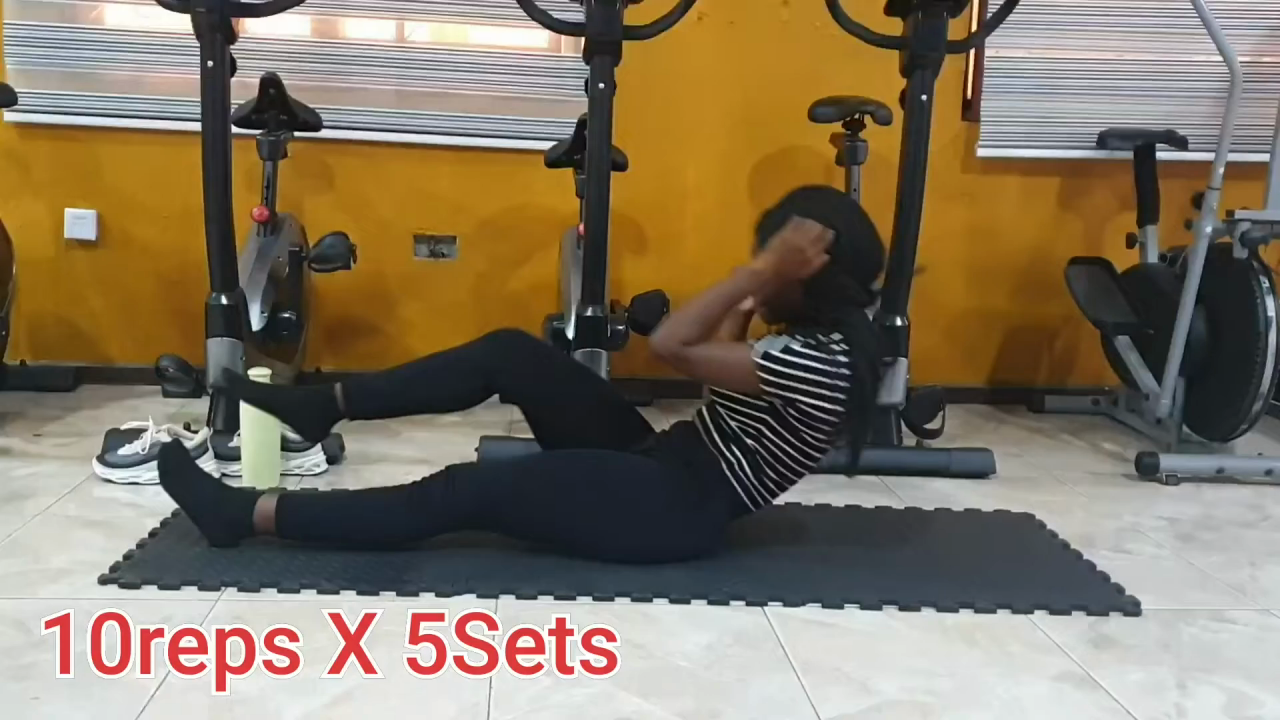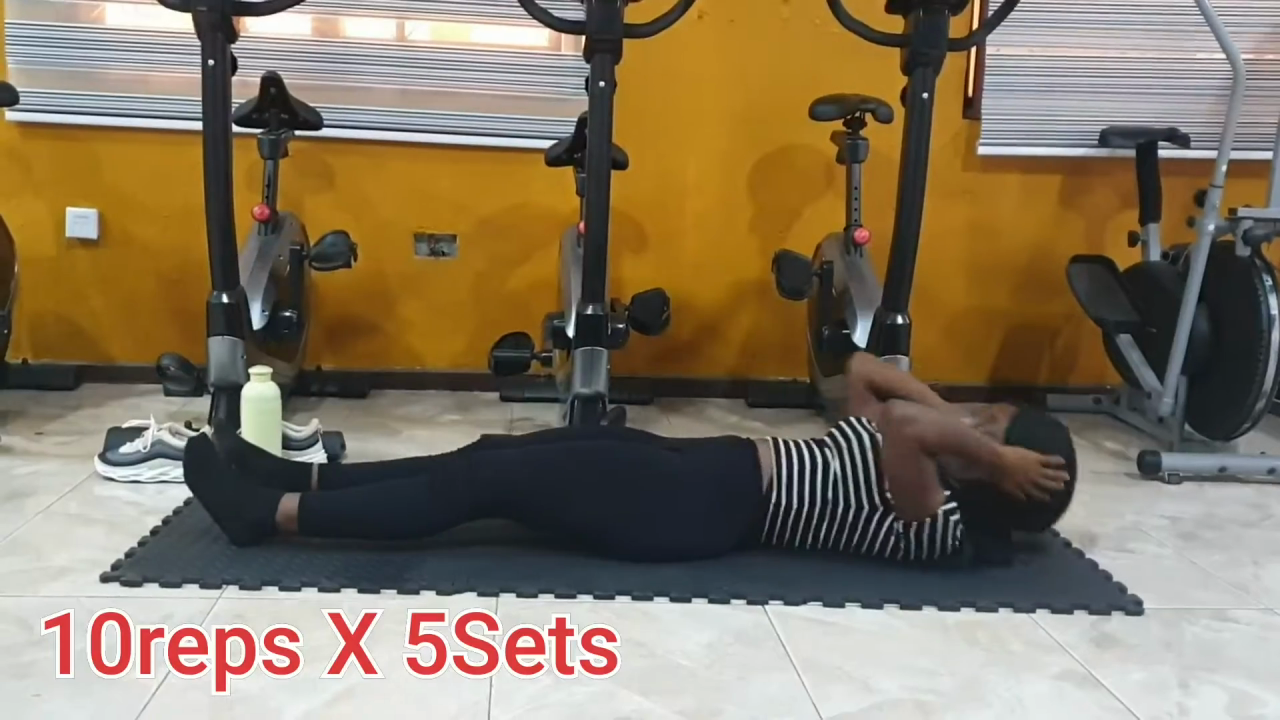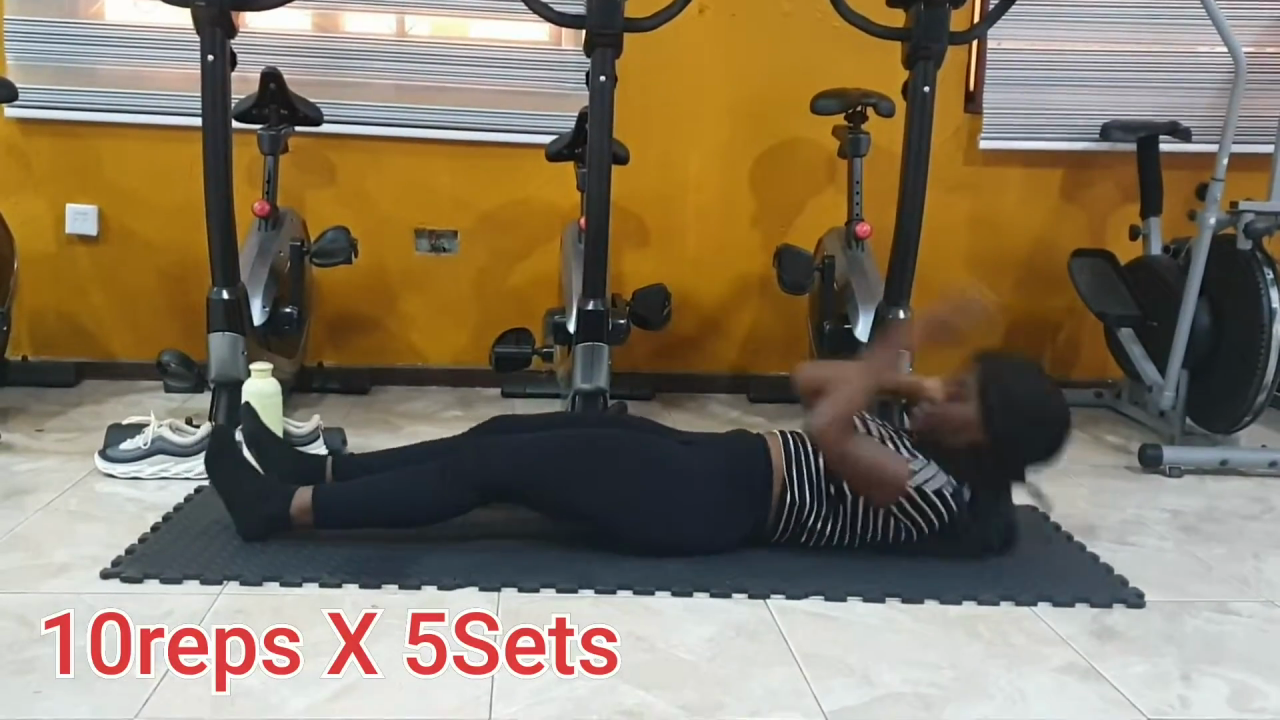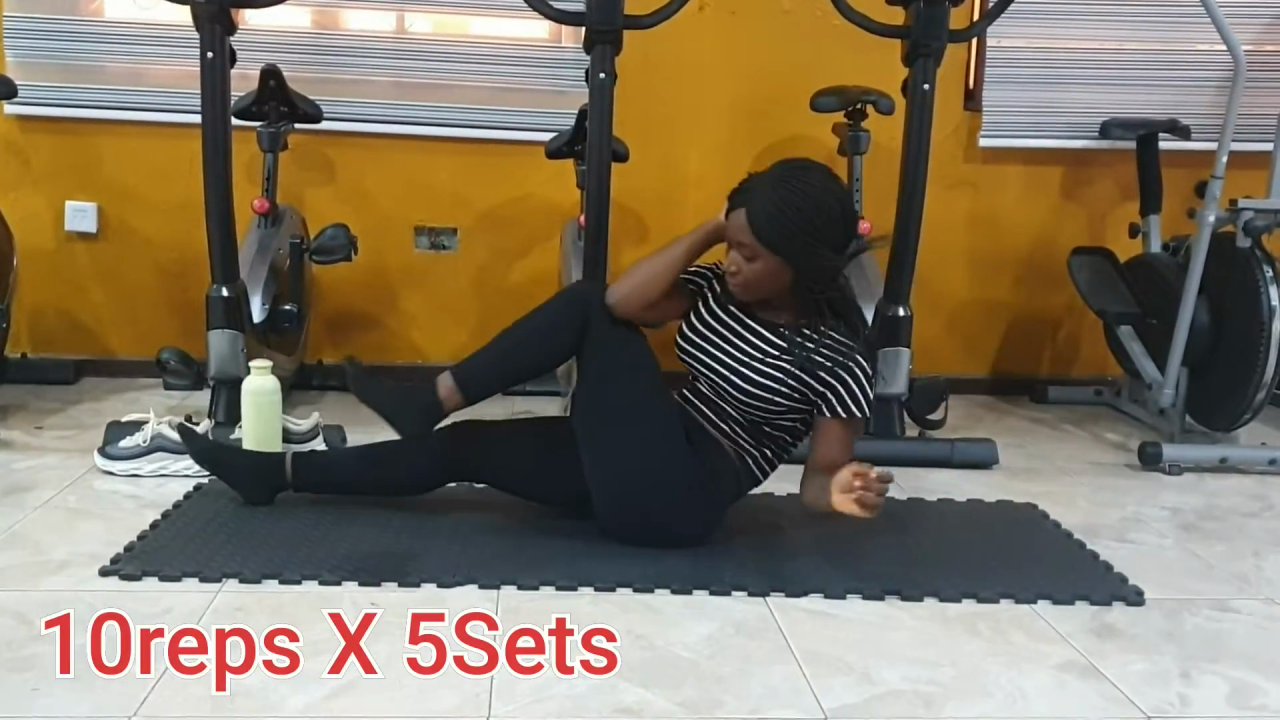
dt=0.7s
person 1, frame 1
left shoulder: (821, 365)
right shoulder: (809, 340)
left elbow: (670, 345)
right elbow: (704, 352)
left wrist: (758, 277)
right wrist: (746, 302)
left hip: (675, 510)
right hip: (655, 464)
left knee: (461, 495)
right knee: (510, 353)
left ankle: (248, 514)
right ankle: (321, 405)
person 1, frame 2
left shoulder: (936, 520)
right shoulder: (923, 459)
left elbow: (903, 425)
right elbow: (862, 373)
left wrist: (993, 454)
right wrist: (961, 421)
left hip: (699, 509)
right hip: (702, 464)
left knee: (483, 484)
right knee: (491, 454)
left ankle: (270, 514)
right ankle: (305, 478)
person 1, frame 3
left shoulder: (938, 492)
right shoulder: (918, 445)
left elbow: (830, 430)
right elbow: (812, 381)
left wrist: (905, 355)
right wrist: (911, 372)
left hip: (712, 509)
right hip: (716, 465)
left knee: (499, 472)
right knee: (505, 434)
left ankle: (286, 508)
right ankle: (317, 476)
person 1, frame 4
left shoulder: (834, 363)
right shoulder: (722, 292)
left elbow: (819, 484)
right elbow: (625, 300)
left wrist: (843, 494)
right wrist: (709, 230)
left hip: (672, 502)
right hip: (633, 471)
left knee: (585, 307)
right knee: (461, 449)
left ankle: (431, 400)
right ankle: (274, 473)
